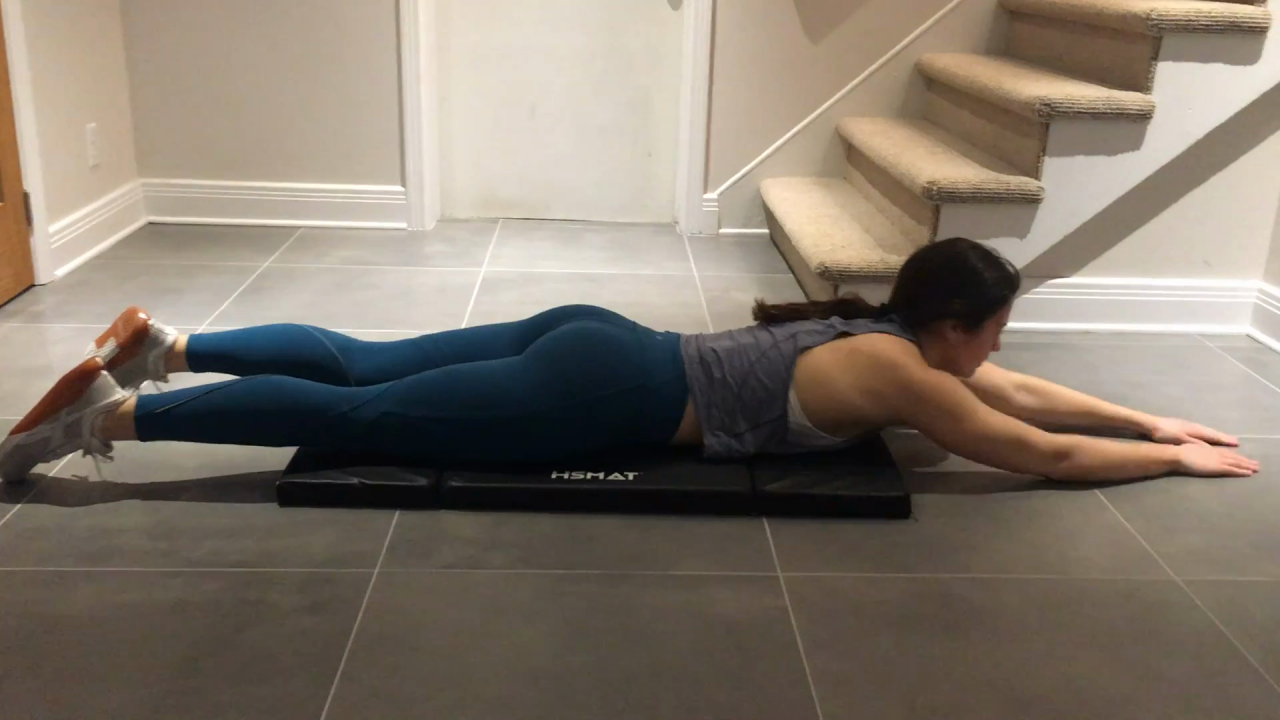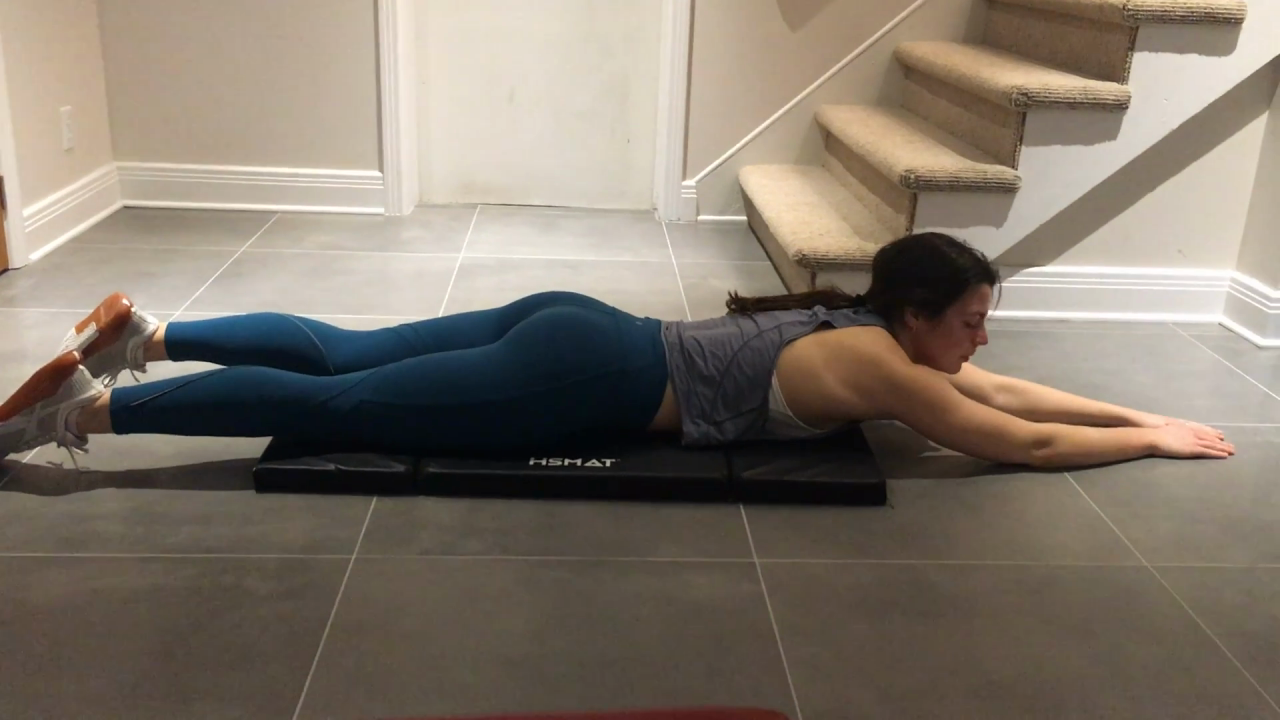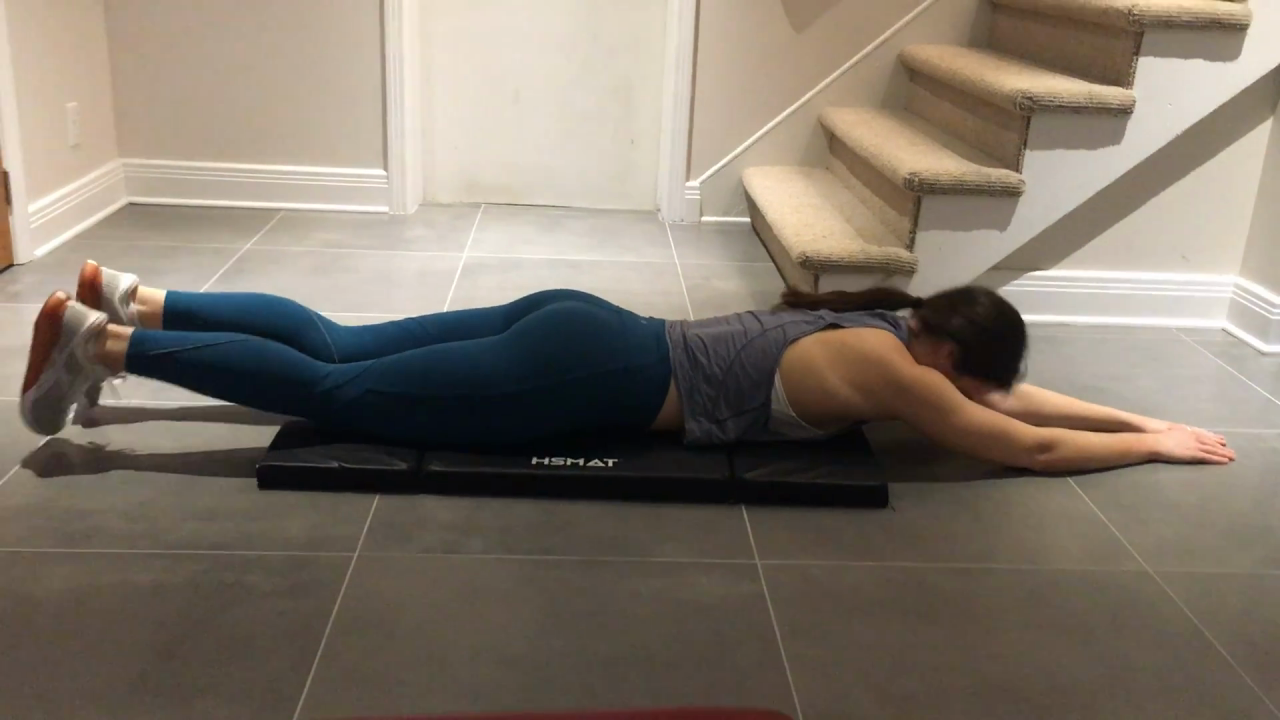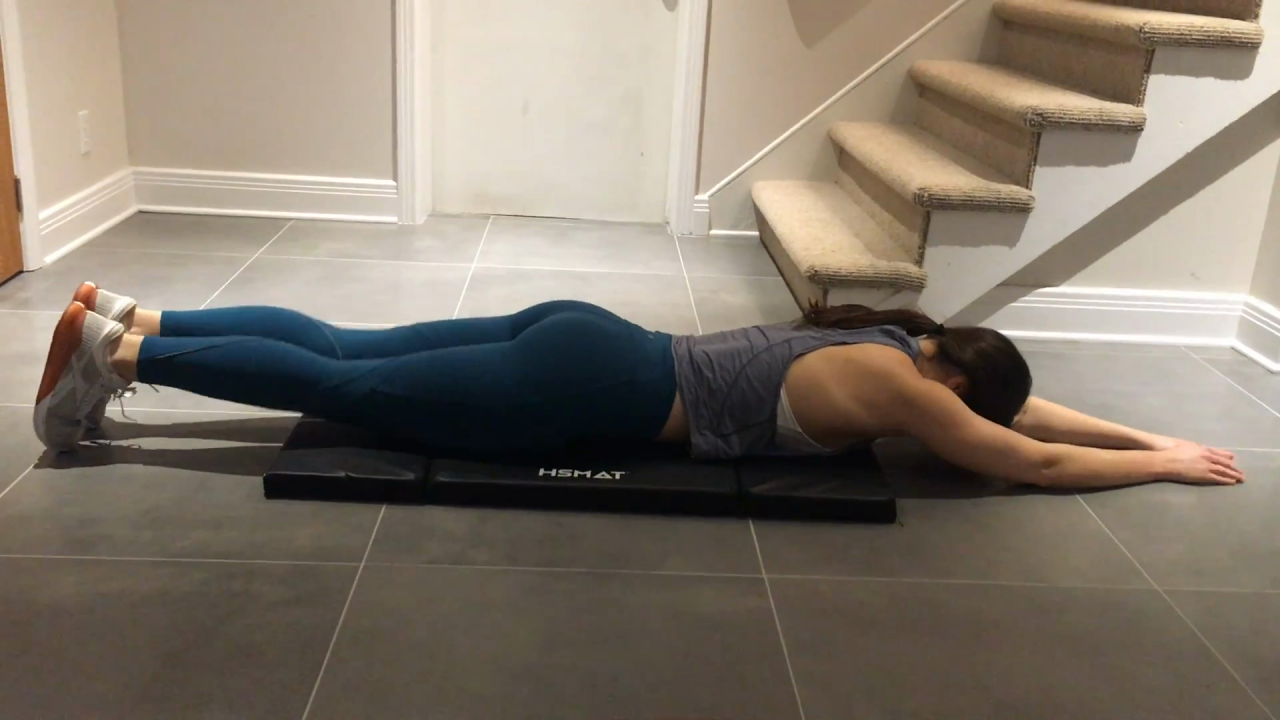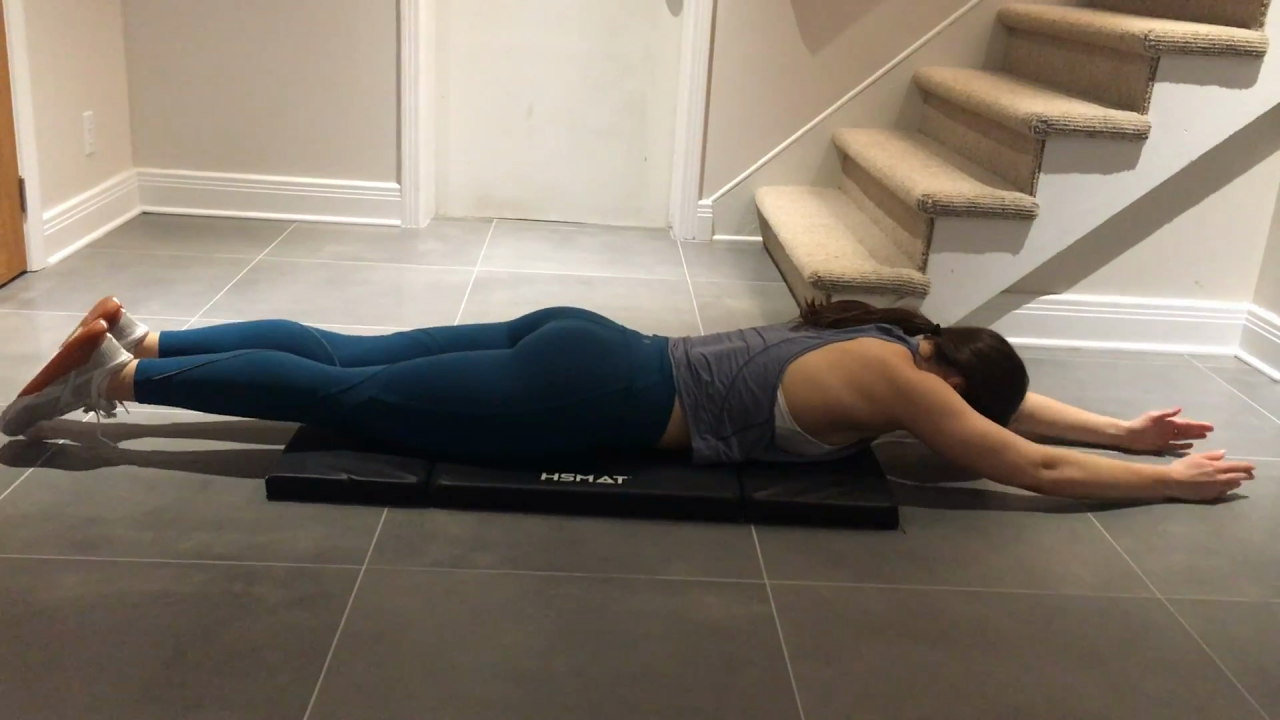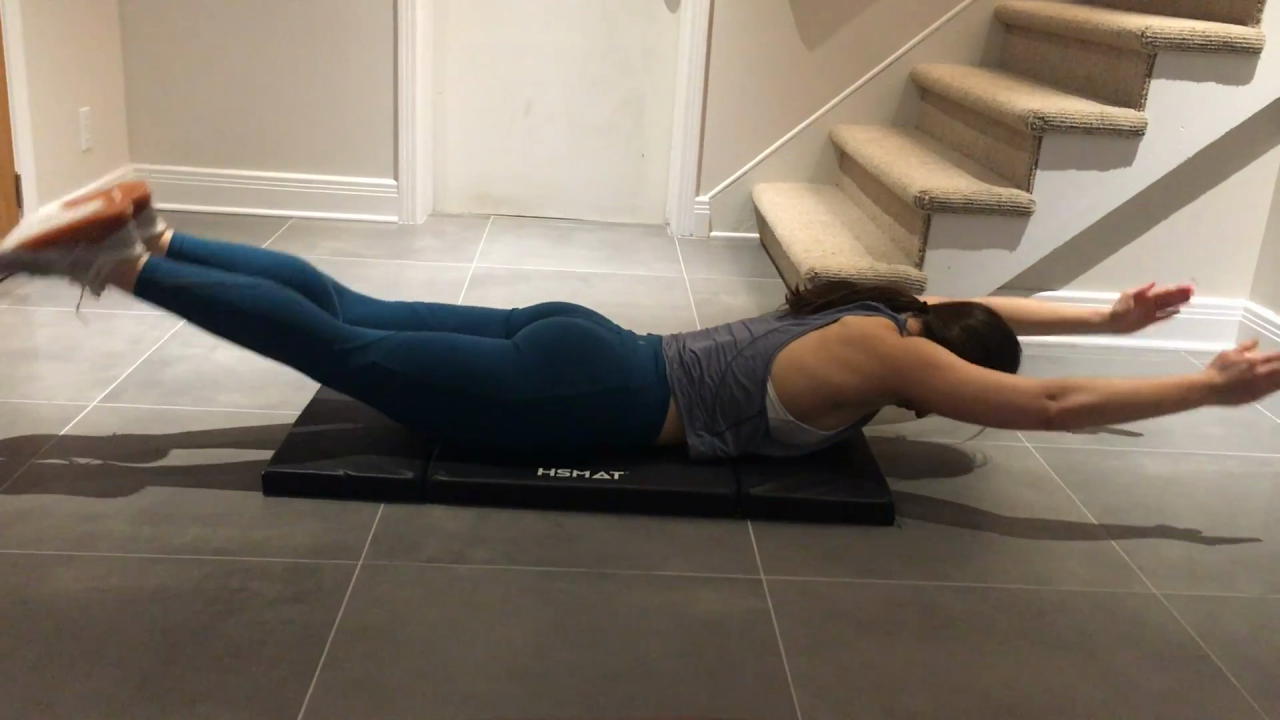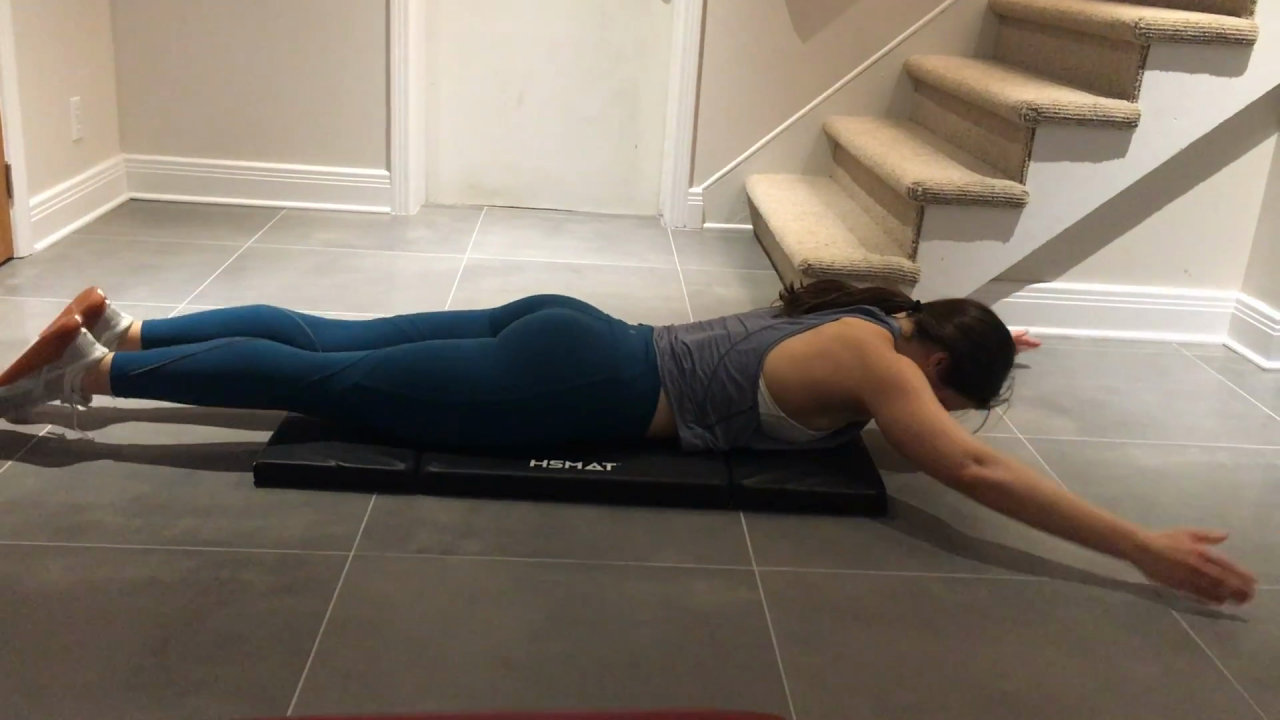
dt=0.5s
person 1, frame 1
left shoulder: (893, 335)
right shoulder: (905, 379)
left elbow: (1022, 394)
right elbow: (1049, 456)
left wrist: (1161, 418)
right wrist: (1176, 460)
left hip: (598, 345)
right hip: (606, 395)
left knee: (362, 366)
right knee: (356, 419)
left ankle: (166, 344)
right ankle: (116, 412)
person 1, frame 2
left shoulder: (869, 327)
right shoulder: (882, 370)
left elbow: (1005, 394)
right elbow: (1025, 446)
left wrist: (1131, 412)
right wrist: (1157, 439)
left hip: (577, 332)
right hip: (582, 383)
left knee: (343, 353)
right knee: (335, 406)
left ankle: (145, 330)
person 1, frame 3
left shoulder: (884, 326)
right shoulder: (885, 371)
left elbow: (1005, 389)
right elbow: (1025, 443)
left wrist: (1136, 414)
right wrist: (1156, 446)
left hip: (579, 331)
right hip: (584, 376)
left knee: (339, 343)
right knee: (336, 391)
left ankle: (135, 301)
right ankle: (106, 344)
person 1, frame 4
left shoulder: (892, 343)
right shoulder: (895, 385)
left elbow: (1016, 403)
right elbow: (1032, 459)
left wrist: (1148, 432)
right wrist: (1170, 466)
left hip: (583, 342)
right hip: (589, 388)
left knee: (344, 351)
right knee: (346, 387)
left ankle: (128, 320)
right ankle: (117, 351)
person 1, frame 5
left shoulder: (896, 342)
right shoulder: (892, 380)
left elbow: (1001, 392)
right elbow: (1030, 467)
left wrist: (1119, 428)
right wrist: (1172, 482)
left hip: (580, 351)
right hip: (587, 397)
left knee: (350, 357)
right knee: (344, 396)
left ankle: (135, 337)
right ankle: (114, 374)
person 1, frame 6
left shoulder: (886, 315)
right shoulder: (885, 357)
left elbow: (984, 309)
right elbow: (1044, 404)
left wrist: (1110, 316)
left hip: (572, 344)
right hip: (581, 399)
left knee: (345, 318)
right knee: (340, 353)
left ankle: (150, 236)
right ankle: (125, 260)
person 1, frame 7
left shoulder: (868, 319)
right shoulder: (875, 368)
right elbow: (978, 470)
left wrist: (990, 337)
right wrist: (1142, 546)
left hip: (565, 339)
right hip: (571, 386)
left knee: (332, 341)
right knee: (330, 379)
left ankle: (114, 331)
